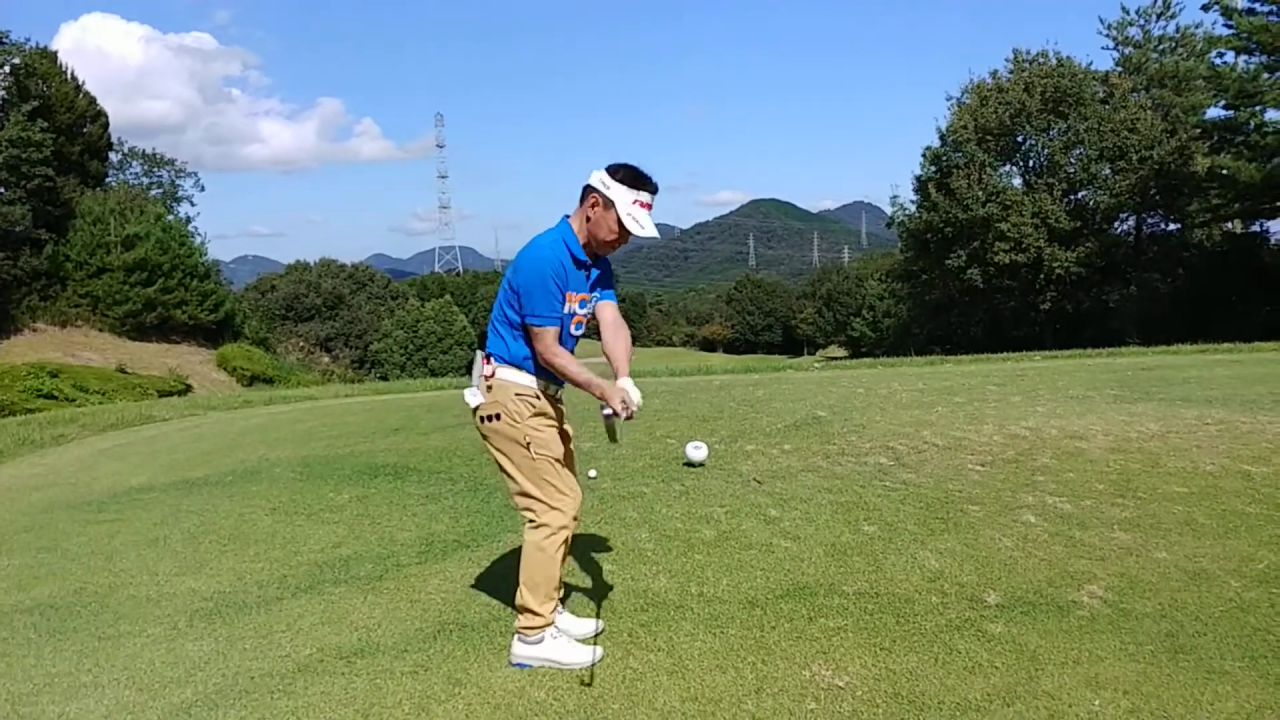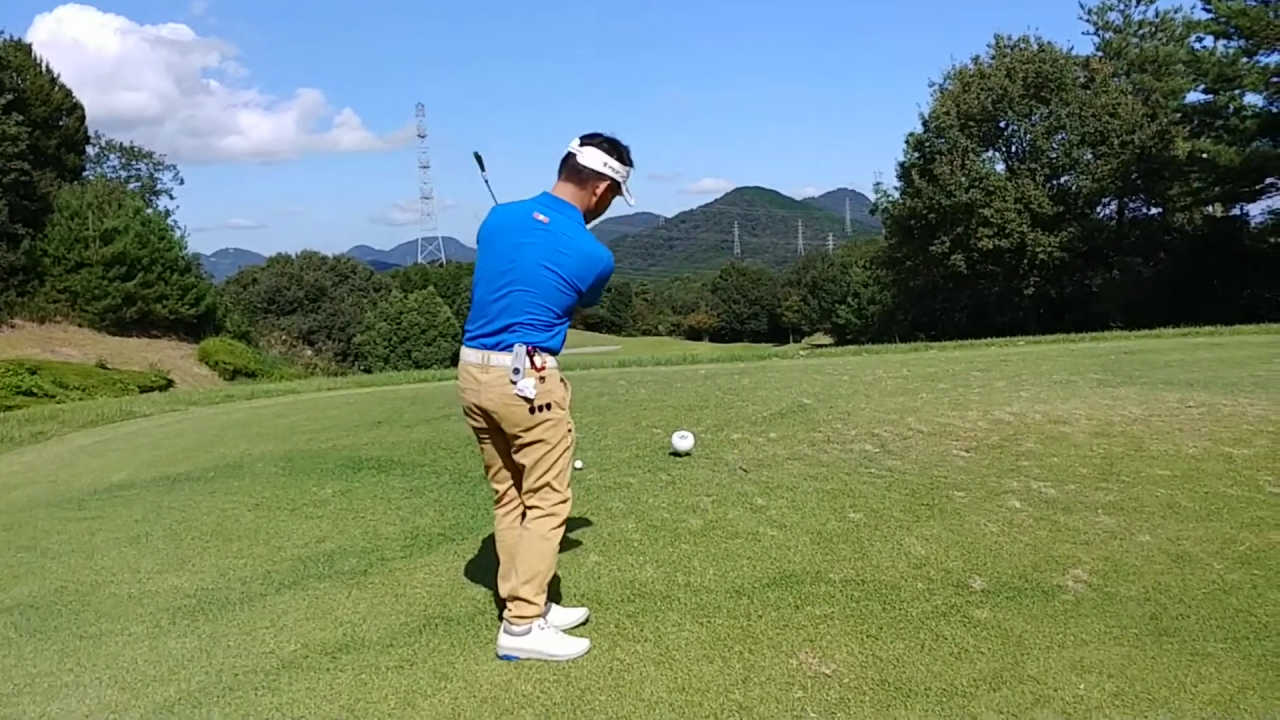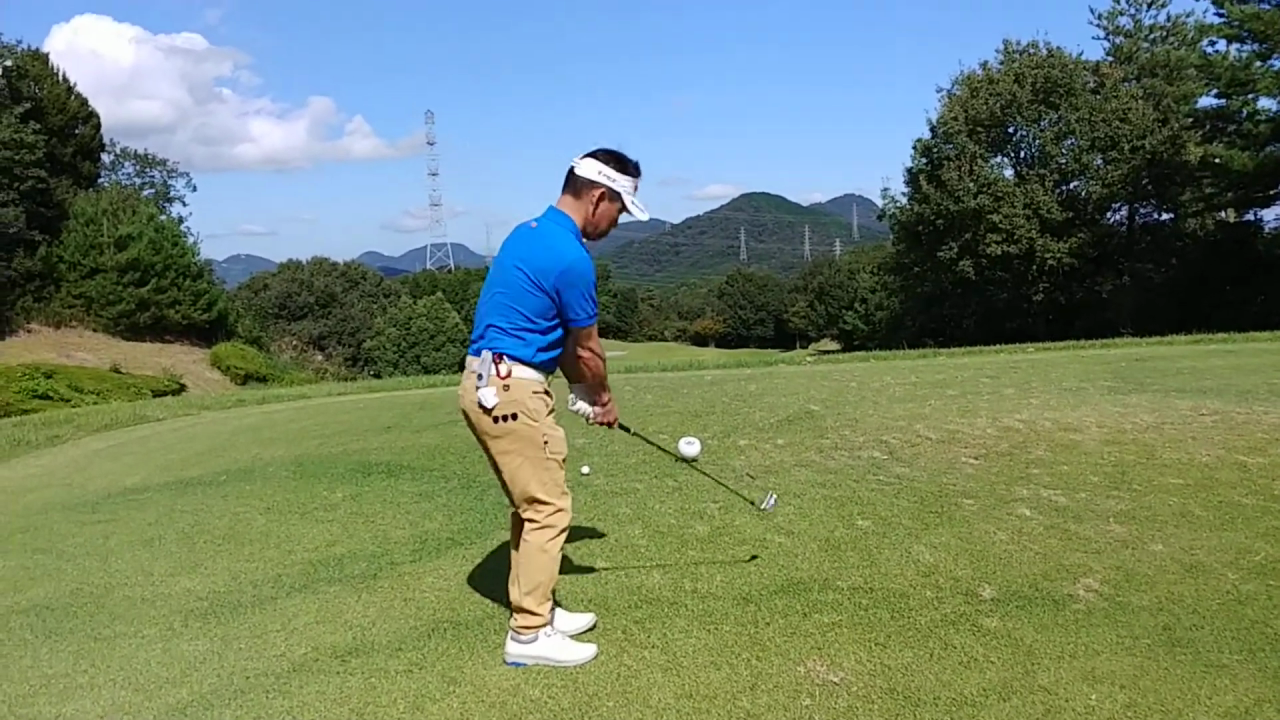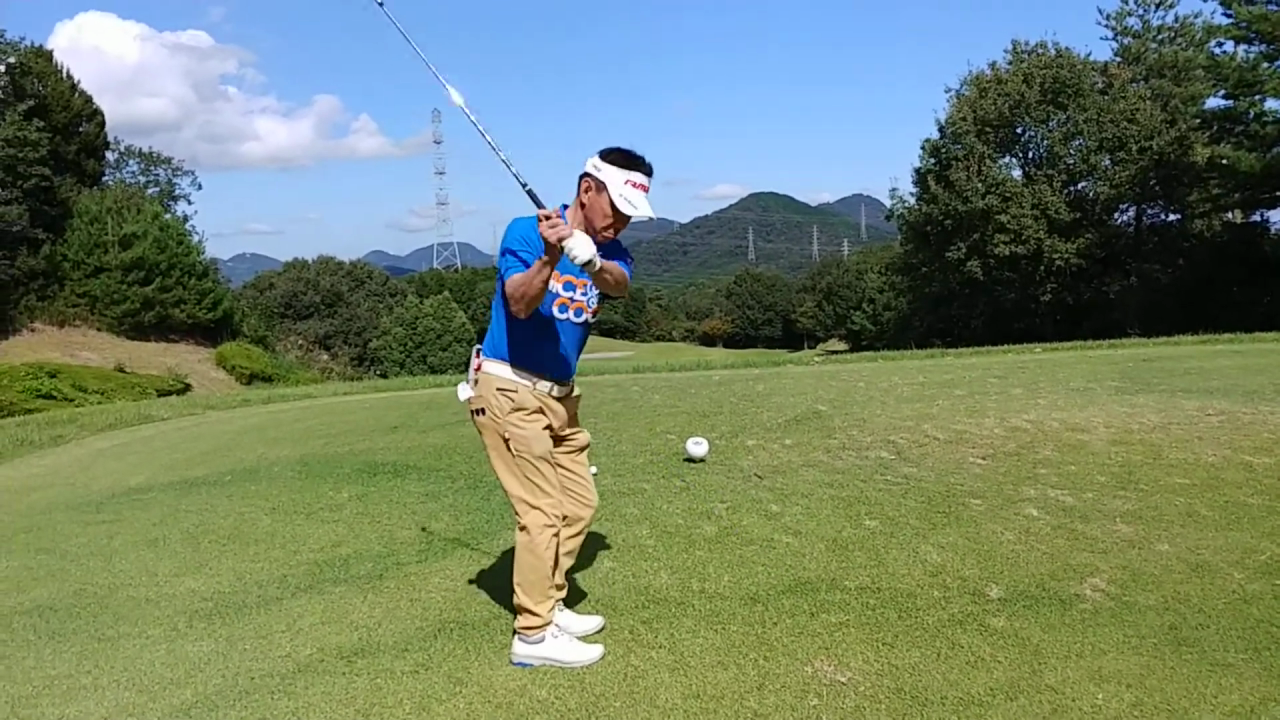
dt=0.5s
person 1, frame 1
left shoulder: (599, 266)
right shoulder: (543, 256)
left elbow: (613, 325)
right elbow: (548, 351)
left wrist: (624, 382)
right wrist: (603, 389)
left hip: (543, 395)
right hip: (512, 393)
left knee: (562, 505)
right knee: (550, 512)
left ankle: (545, 611)
right ankle: (533, 635)
person 1, frame 2
left shoulder: (498, 218)
right shoulder: (595, 257)
left hip: (473, 372)
right hip: (528, 380)
left knee: (510, 497)
right knee: (547, 502)
left ankle: (525, 604)
right ankle: (521, 628)
person 1, frame 3
left shoulder: (527, 233)
right shoulder: (571, 258)
right elbow: (587, 348)
left wrist: (578, 389)
right wrist: (602, 398)
left hip: (486, 383)
right hip: (513, 389)
left knee: (529, 506)
right knee: (546, 510)
left ankle: (535, 609)
right ankle: (527, 634)
person 1, frame 4
left shoulder: (614, 253)
right shoulder: (526, 233)
left elbow: (617, 284)
right elbow: (519, 303)
left wrist: (588, 255)
right wrist: (548, 251)
left hip: (560, 394)
right hip: (510, 389)
left knee: (578, 504)
right knee: (541, 513)
left ankle: (548, 608)
right ankle: (532, 635)
